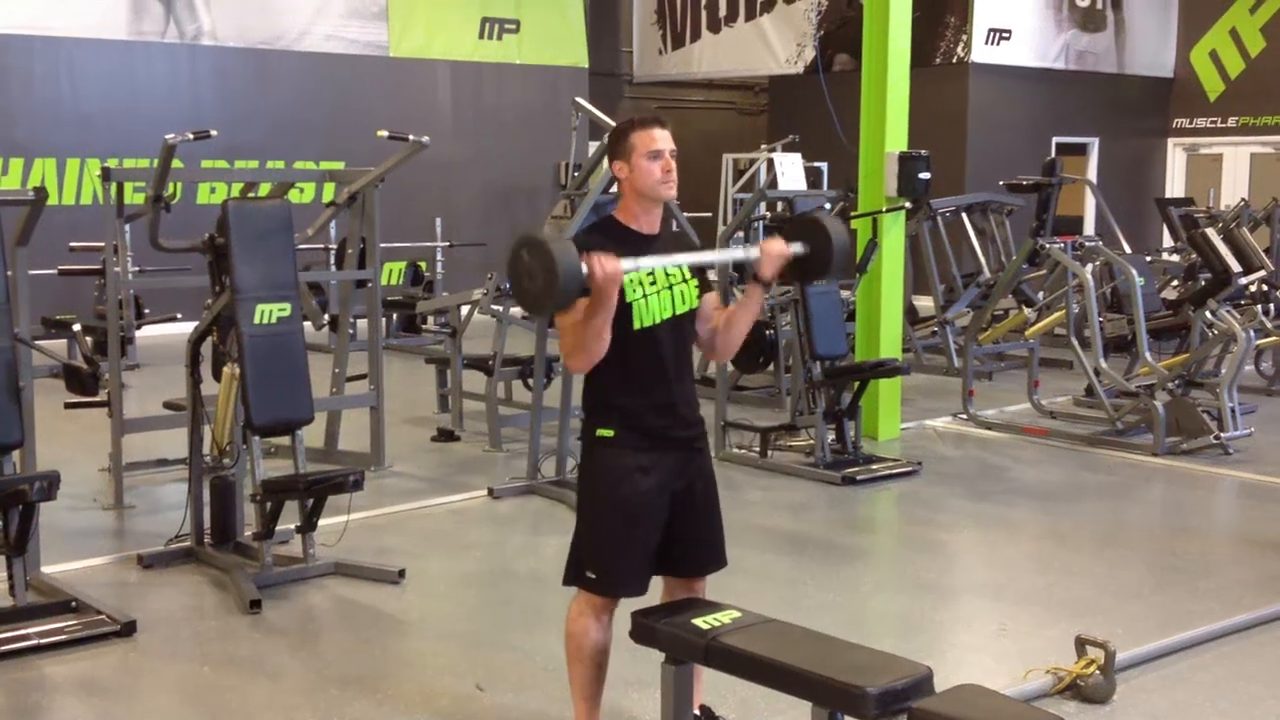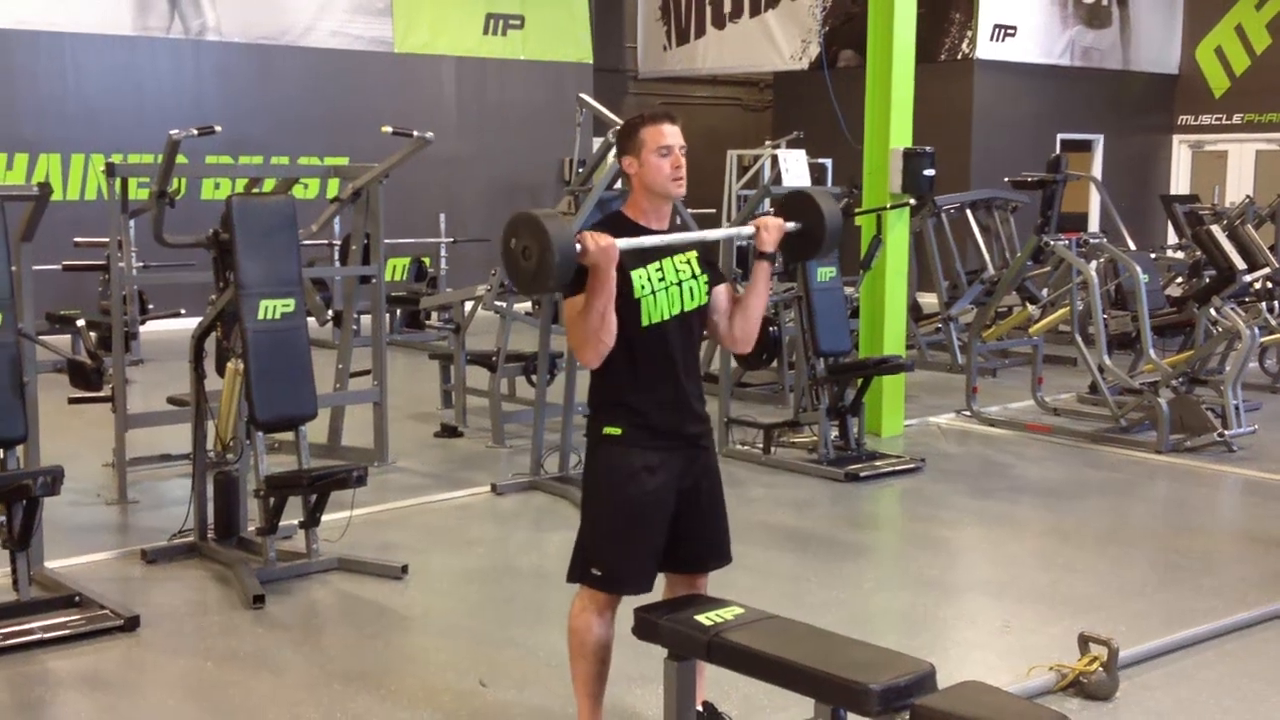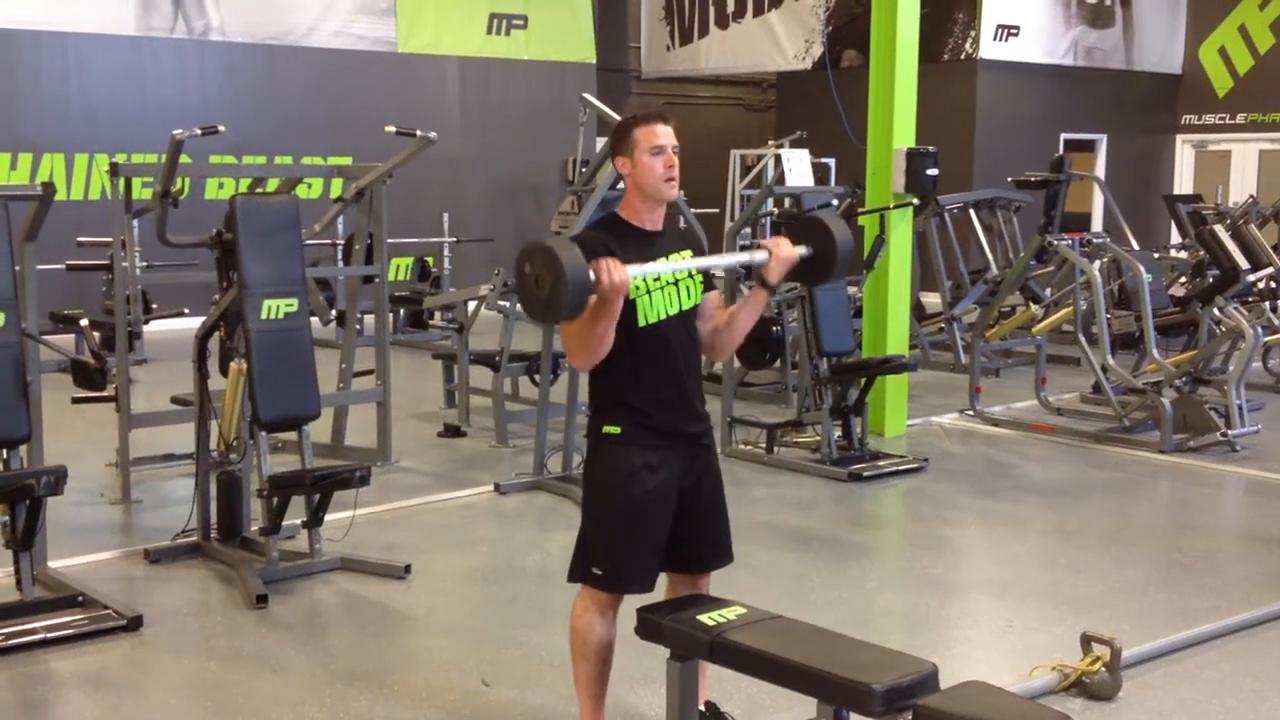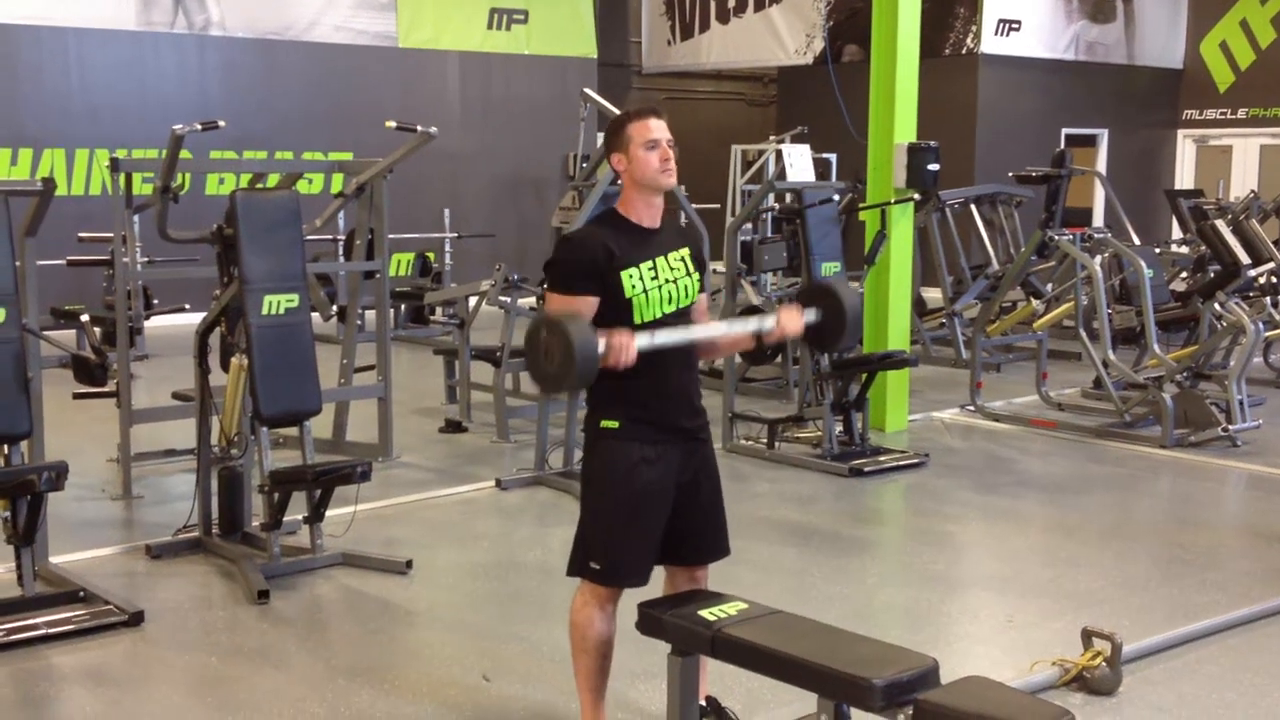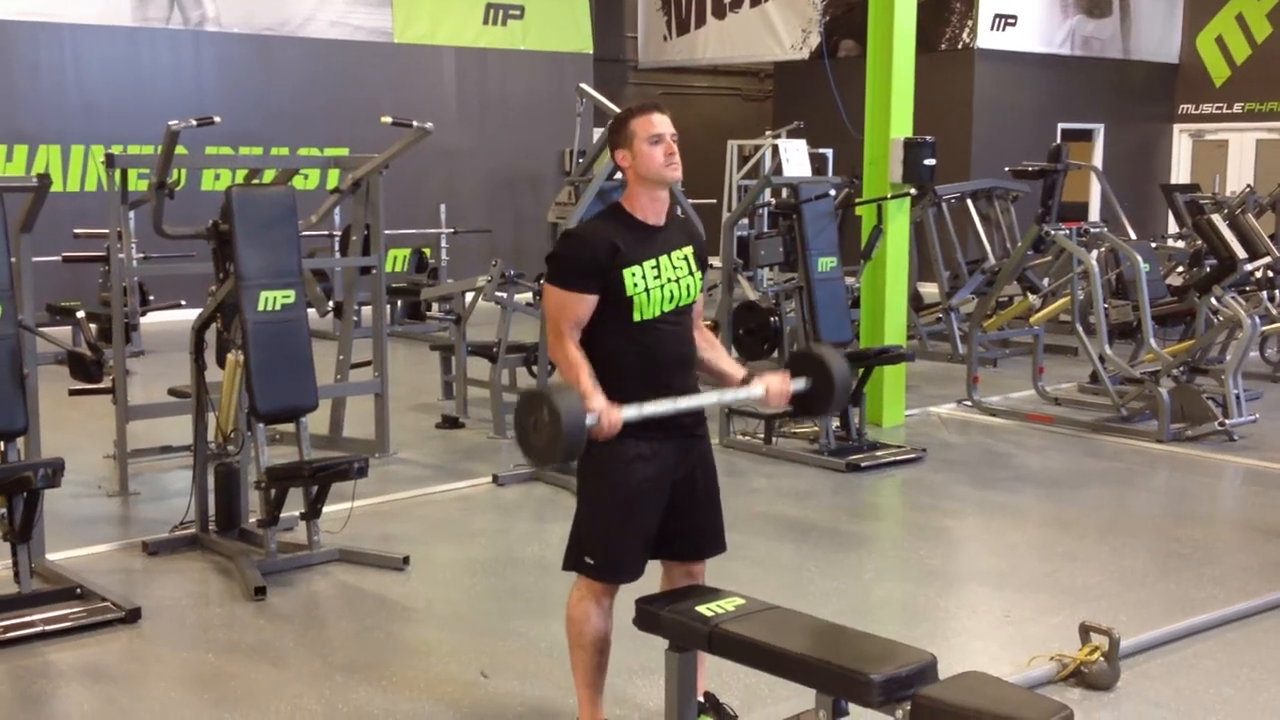
dt=0.2s
person 1, frame 1
left shoulder: (684, 248)
right shoulder: (588, 250)
left elbow: (717, 344)
right elbow: (578, 357)
left wrist: (760, 281)
right wrist: (602, 289)
left hip: (686, 440)
right hip: (620, 448)
left knee: (689, 580)
right knee: (600, 592)
person 1, frame 2
left shoulder: (696, 244)
right shoulder: (593, 246)
left elbow: (738, 338)
right elbow: (590, 352)
left wrist: (763, 258)
right wrist: (603, 271)
left hip: (692, 438)
right hip: (626, 445)
left knee: (693, 577)
right knee: (603, 588)
person 1, frame 3
left shoulder: (689, 245)
right shoulder: (593, 249)
left elbow: (716, 343)
right elbow: (582, 356)
left wrist: (766, 283)
right wrist: (611, 295)
left hip: (692, 437)
right hip: (626, 445)
left knee: (694, 575)
right knee: (604, 587)
person 1, frame 4
left shoulder: (685, 241)
right shoulder: (588, 248)
left wrist: (762, 331)
right wrist: (604, 348)
left hip: (689, 431)
right hip: (623, 440)
left knee: (692, 568)
right knee: (603, 583)
person 1, frame 5
left shoulder: (688, 237)
right shoulder: (591, 243)
right elbow: (561, 337)
left wrist: (746, 377)
right wrist: (593, 400)
left hip: (687, 429)
right hip: (624, 438)
left knee: (689, 565)
right knee: (600, 577)
